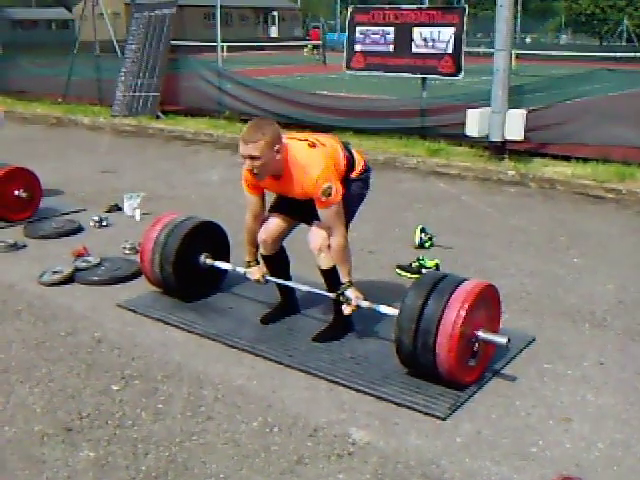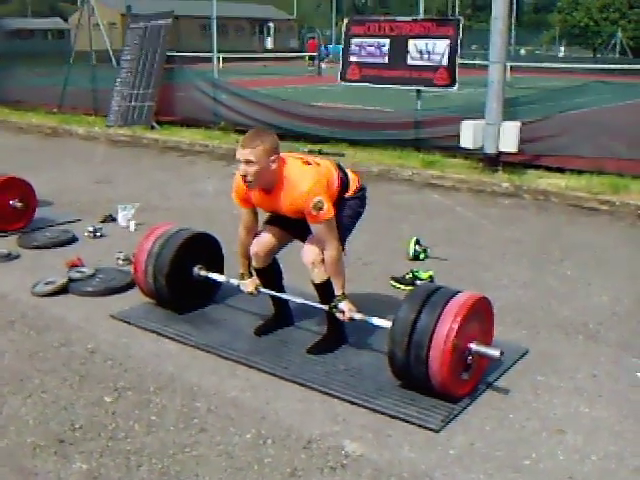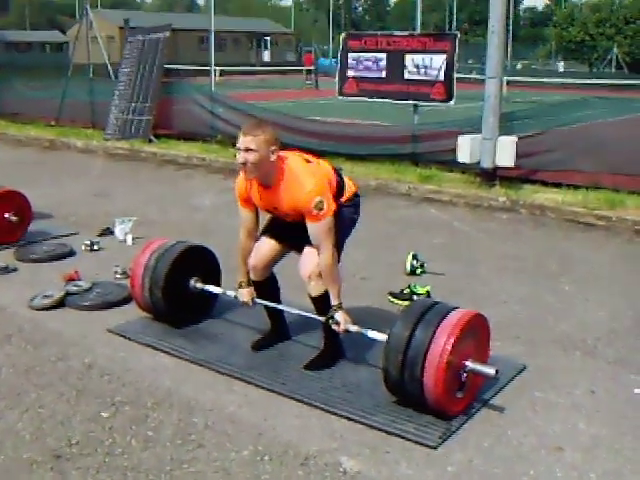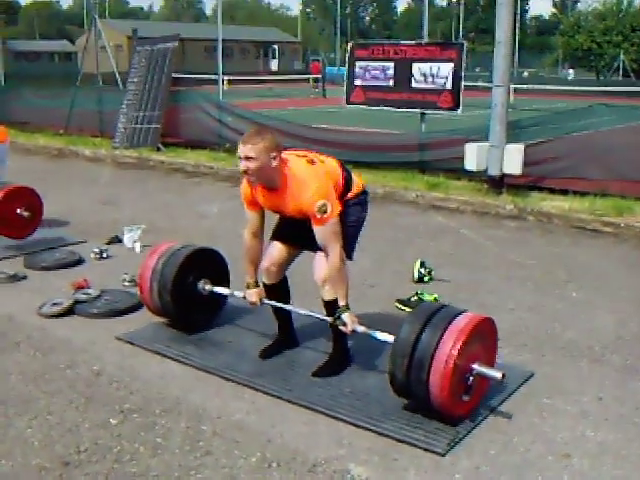
dt=0.4s
person 1, frame 1
left shoulder: (314, 170)
right shoulder: (252, 168)
left elbow: (337, 233)
right elbow: (254, 216)
left wrist: (347, 285)
right wrist: (252, 262)
left hip: (350, 177)
left knee: (318, 242)
right knee: (267, 237)
left ankle: (342, 316)
right ankle: (288, 301)
person 1, frame 2
left shoulder: (305, 187)
right shoulder: (243, 183)
left elbow: (331, 247)
right elbow: (247, 229)
left wrist: (340, 297)
right wrist: (245, 274)
left hip: (345, 197)
left knee: (312, 257)
right knee: (259, 251)
left ankle: (336, 330)
right ankle: (282, 313)
person 1, frame 3
left shoulder: (306, 185)
right shoulder: (245, 182)
left elbow: (325, 251)
right elbow: (247, 233)
left wrist: (336, 307)
right wrist: (244, 283)
left hip: (340, 205)
right hip: (291, 212)
left knee: (309, 270)
right knee: (257, 263)
left ankle: (333, 345)
right ankle: (278, 328)
person 1, frame 4
left shoulder: (310, 187)
right shoulder: (250, 184)
left elbow: (333, 252)
right elbow: (253, 234)
left wrist: (344, 308)
right wrist: (251, 283)
left hip: (346, 201)
left knee: (323, 275)
right knee: (270, 266)
left ankle: (340, 352)
right ankle: (286, 335)
